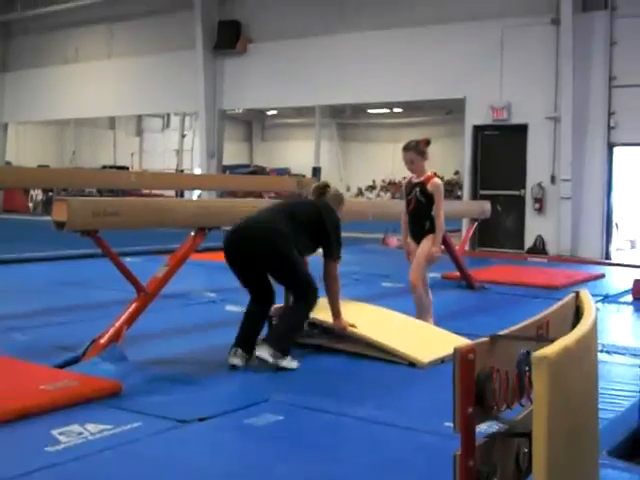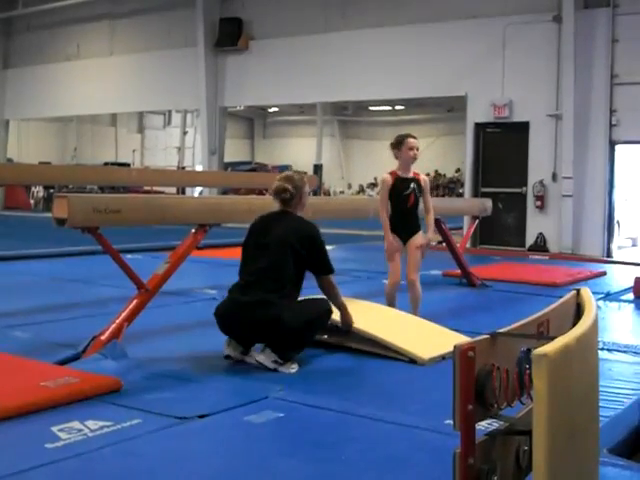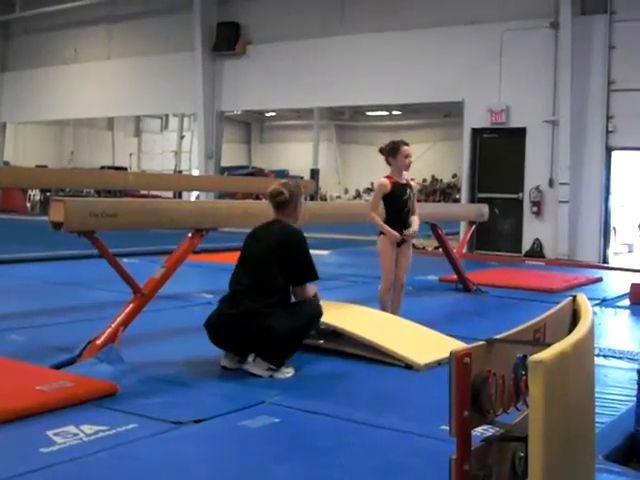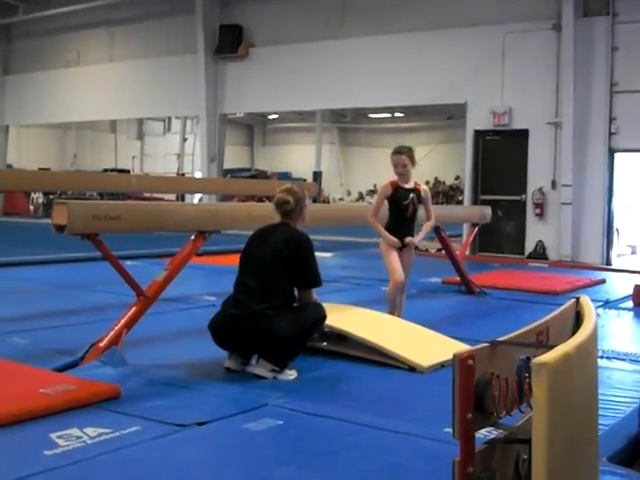
dt=0.7s
person 1, frame 1
left shoulder: (296, 206)
right shoulder: (329, 215)
left elbow: (294, 260)
right elbow: (331, 275)
left wrist: (287, 304)
right wrist: (337, 317)
left hip: (235, 239)
right hip: (265, 242)
left knee: (262, 295)
right knee: (307, 293)
left ankle: (240, 350)
right ankle: (274, 348)
person 1, frame 2
left shoulder: (259, 223)
right shoulder: (307, 230)
right elbow: (326, 282)
right wrist: (344, 311)
right hip: (267, 318)
right knee: (322, 309)
left ankle: (238, 344)
right ankle: (276, 354)
person 1, frame 3
left shoulder: (256, 232)
right shoulder: (293, 236)
right elbow: (300, 294)
right wrist: (311, 292)
right hip: (257, 329)
right knee: (312, 309)
left ankle: (236, 354)
right ankle: (267, 361)
person 1, frame 4
left shoulder: (259, 234)
right shoulder: (299, 240)
right elbow: (306, 298)
right wrist: (313, 301)
right hip: (261, 330)
right knee: (316, 312)
left ankle: (240, 355)
right ankle: (270, 362)
person 2, frame 1
left shoulder: (434, 183)
right shoulder: (407, 184)
left elbow: (439, 216)
left wrist: (437, 245)
right wrist: (404, 240)
left hip: (428, 235)
right hip: (413, 237)
left knee: (414, 281)
right knee: (421, 282)
left ankle: (421, 320)
right ankle: (428, 319)
person 2, frame 2
left shoulder: (422, 180)
right shoulder: (388, 179)
left elbow: (428, 210)
right elbow: (383, 211)
left wrist: (429, 235)
right wrist: (388, 238)
left hip: (415, 232)
right hip: (395, 232)
left knee: (413, 279)
right knee: (394, 279)
left ankle: (416, 317)
person 2, frame 3
left shoulder: (410, 184)
right shoulder: (385, 183)
right elbow: (372, 212)
left wrist: (414, 227)
right wrist: (388, 231)
left hip: (405, 238)
right hip: (388, 237)
left knee: (400, 282)
right knee: (388, 282)
person 2, frame 4
left shoulder: (422, 190)
right shoulder: (388, 188)
left elbow: (430, 219)
right elbow: (372, 216)
left wrist: (418, 238)
right wrist: (386, 236)
left hip: (408, 242)
right hip: (390, 240)
left knee: (403, 285)
right knee: (398, 280)
